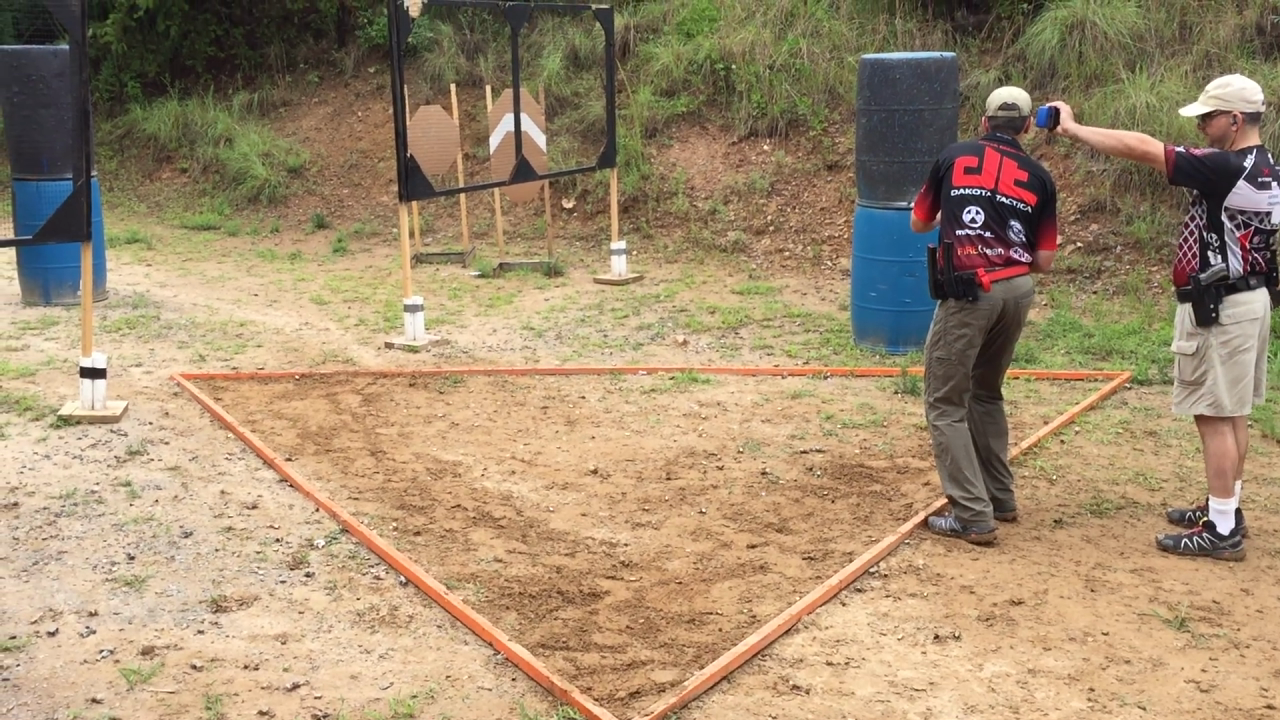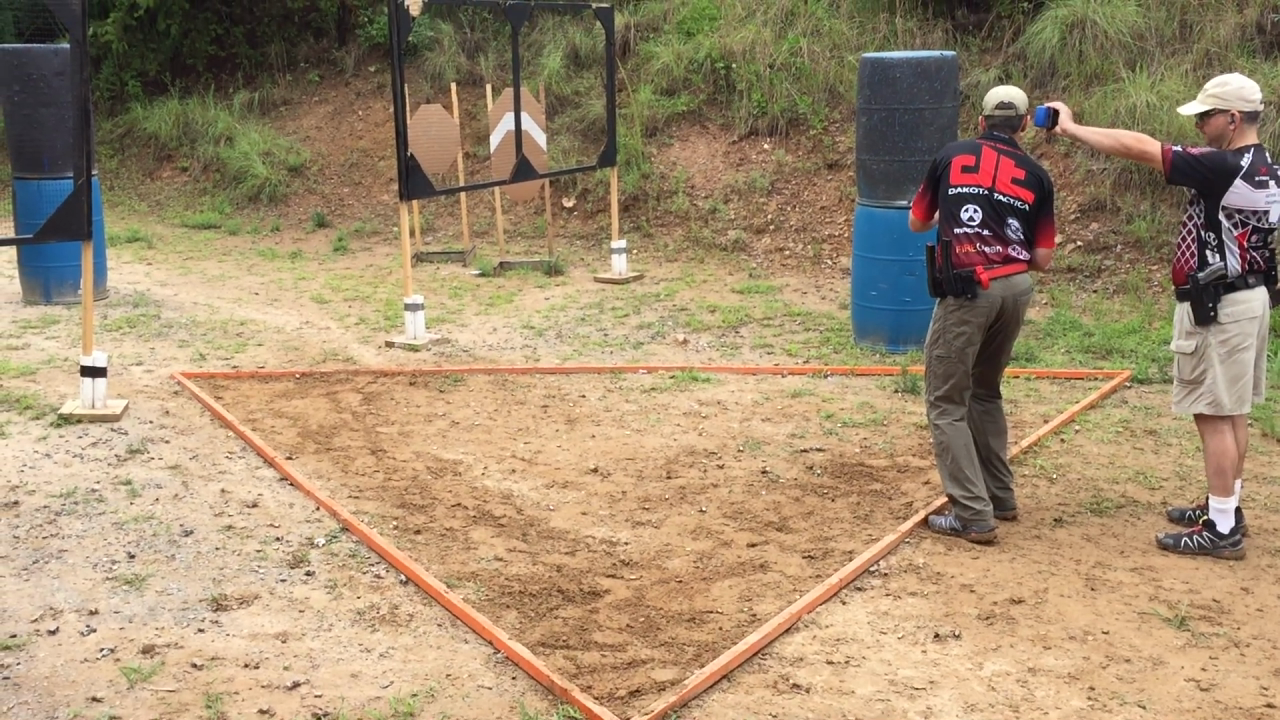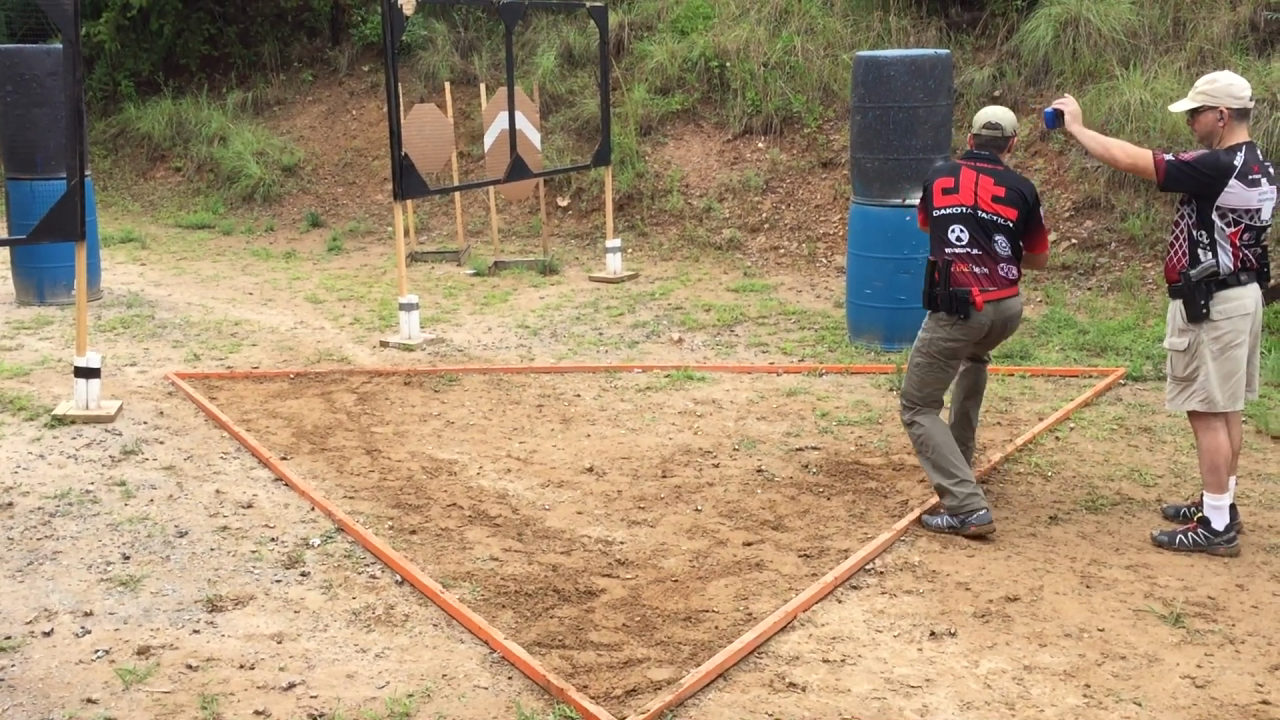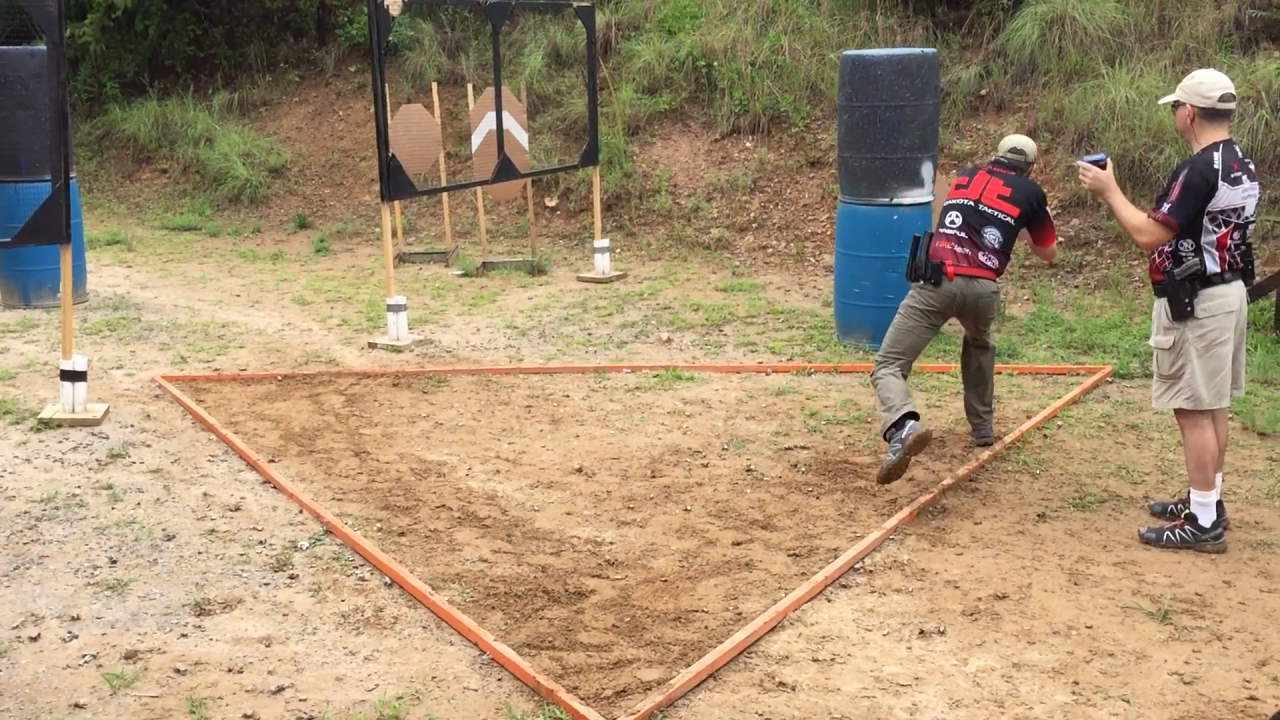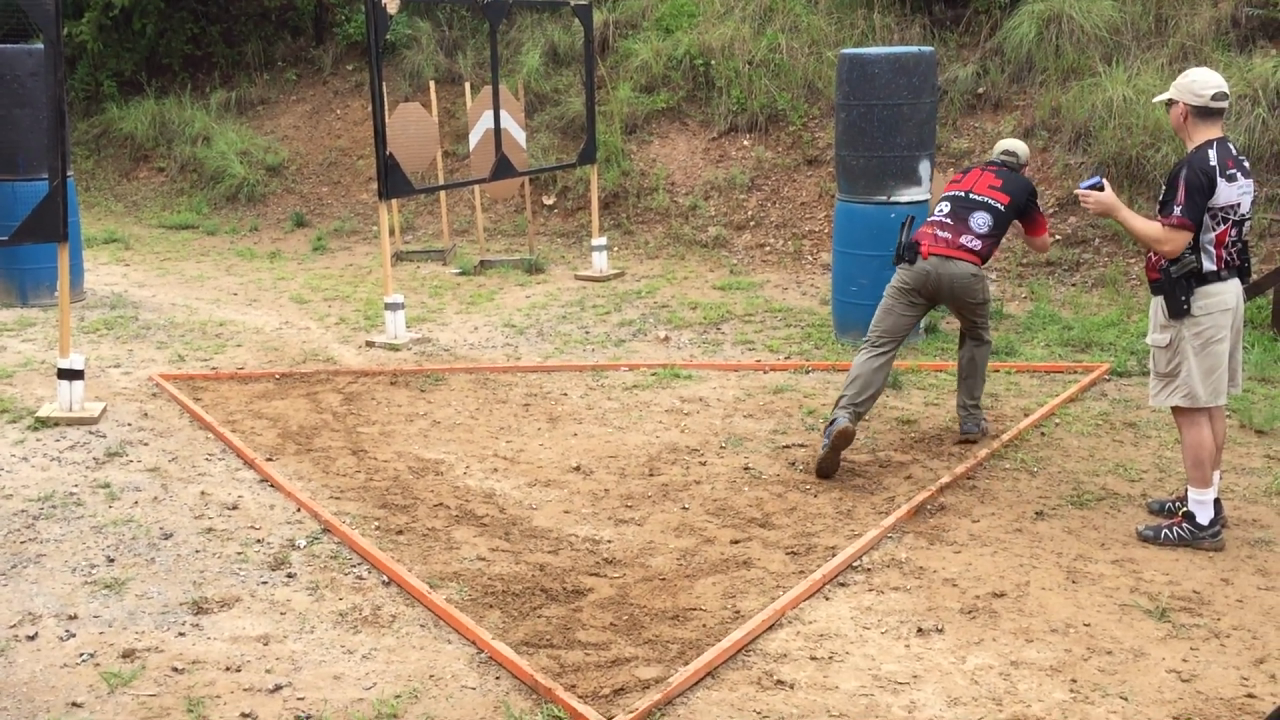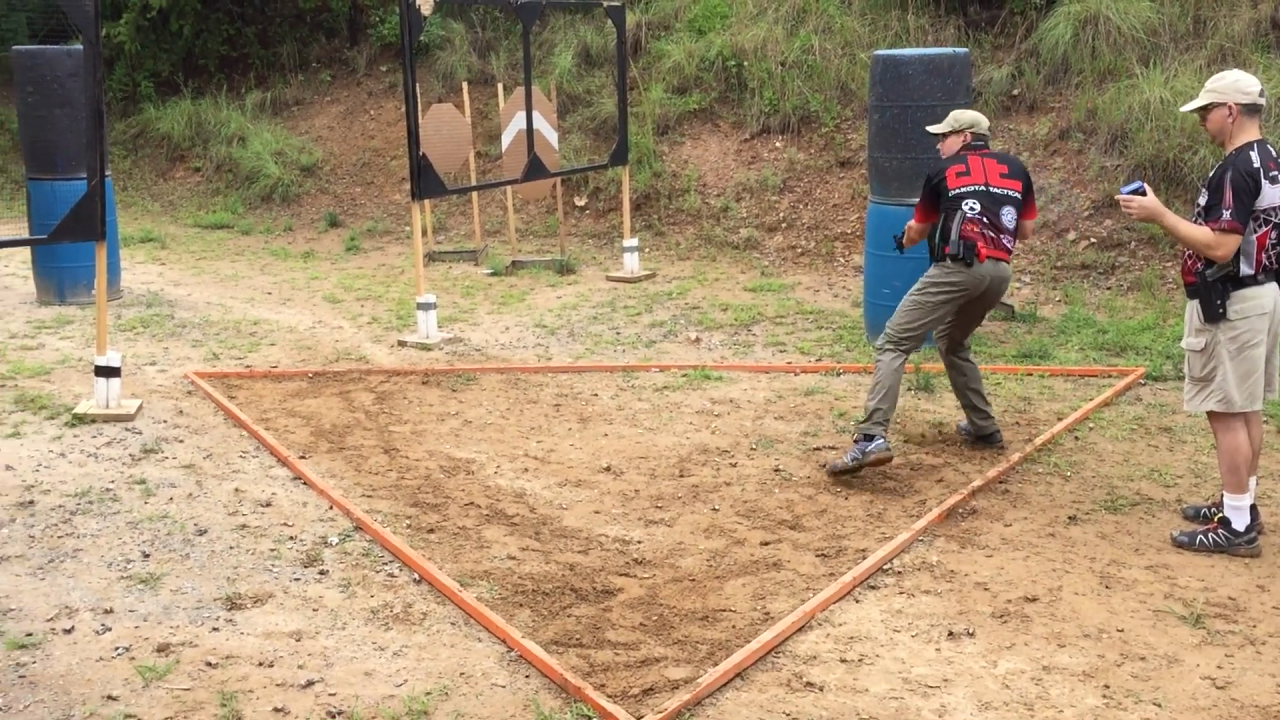
dt=0.4s
person 1, frame 1
left shoulder: (1229, 169)
left elbow: (1142, 148)
left wrist: (1074, 129)
left hip: (1219, 308)
left knee: (1215, 415)
right knee: (1233, 412)
left ankle: (1221, 530)
right ankle: (1225, 509)
person 1, frame 2
left shoulder: (1225, 168)
left elbow: (1140, 148)
left wrist: (1072, 129)
left hip: (1218, 307)
left knee: (1215, 415)
right knee: (1232, 411)
left ankle: (1221, 529)
right ankle: (1225, 509)
person 1, frame 3
left shoulder: (1218, 168)
right shoulder: (1258, 167)
left elbow: (1131, 159)
left wrist: (1076, 127)
left hip: (1211, 304)
right hip: (1240, 294)
left knee: (1208, 412)
right knee: (1226, 408)
left ankle: (1215, 526)
right ankle: (1219, 505)
person 1, frame 4
left shoulder: (1200, 171)
right shoulder: (1241, 165)
left elbow: (1148, 235)
left wrist: (1108, 188)
left hip: (1196, 302)
right hip: (1228, 293)
left knee: (1195, 410)
right knee: (1214, 405)
left ankle: (1203, 522)
right ankle: (1207, 501)
person 1, frame 5
left shoulder: (1194, 168)
right shoulder: (1236, 162)
left elbow: (1170, 243)
left wrist: (1115, 209)
left hip: (1192, 300)
right hip: (1225, 290)
left knee: (1191, 407)
right knee: (1211, 403)
left ankle: (1200, 519)
right ankle: (1205, 498)
person 1, frame 6
left shoulder: (1236, 168)
left elbow: (1220, 246)
left wrist: (1159, 215)
left hip: (1230, 304)
left knee: (1227, 412)
left ankle: (1237, 525)
person 2, frame 1
left shoulder: (953, 157)
right shoulder: (1039, 177)
left elbow: (919, 223)
right elbow: (1043, 261)
left hip: (969, 293)
right hip: (1017, 291)
left knee: (946, 402)
right knee: (985, 392)
left ankle: (973, 516)
right ankle: (1000, 497)
person 2, frame 2
left shoulder: (951, 155)
right shoulder: (1036, 175)
left elbow: (917, 222)
right elbow: (1042, 259)
left hip: (968, 291)
right hip: (1016, 289)
left knee: (947, 402)
right knee: (985, 392)
left ankle: (973, 515)
right ankle: (1000, 497)
person 2, frame 3
left shoulder: (938, 177)
right shoulder: (1022, 188)
right elbow: (1039, 260)
left hip: (956, 308)
right hip: (1006, 307)
left knee: (918, 407)
right knee: (974, 357)
left ankle: (967, 508)
right ankle: (960, 453)
person 2, frame 4
left shoulder: (963, 178)
right shoulder: (1031, 192)
right elbow: (1048, 254)
left hip: (935, 282)
right hip: (981, 287)
left knee: (889, 367)
right knee: (979, 344)
left ankle: (903, 427)
right ankle: (982, 426)
person 2, frame 5
left shoulder: (961, 175)
right shoulder: (1021, 186)
right elbow: (1041, 244)
left hip: (918, 264)
right hip: (963, 270)
left knee: (877, 347)
right knee: (976, 338)
left ankle: (842, 418)
right ankle: (970, 421)
person 2, frame 6
left shoulder: (943, 169)
right shoulder: (1016, 169)
left elbow: (917, 231)
right elbow: (1026, 230)
left wrist: (907, 237)
left hip: (958, 266)
right hip: (998, 272)
left knee: (894, 345)
right knee: (953, 344)
left ankle: (872, 438)
right ankle: (984, 428)
